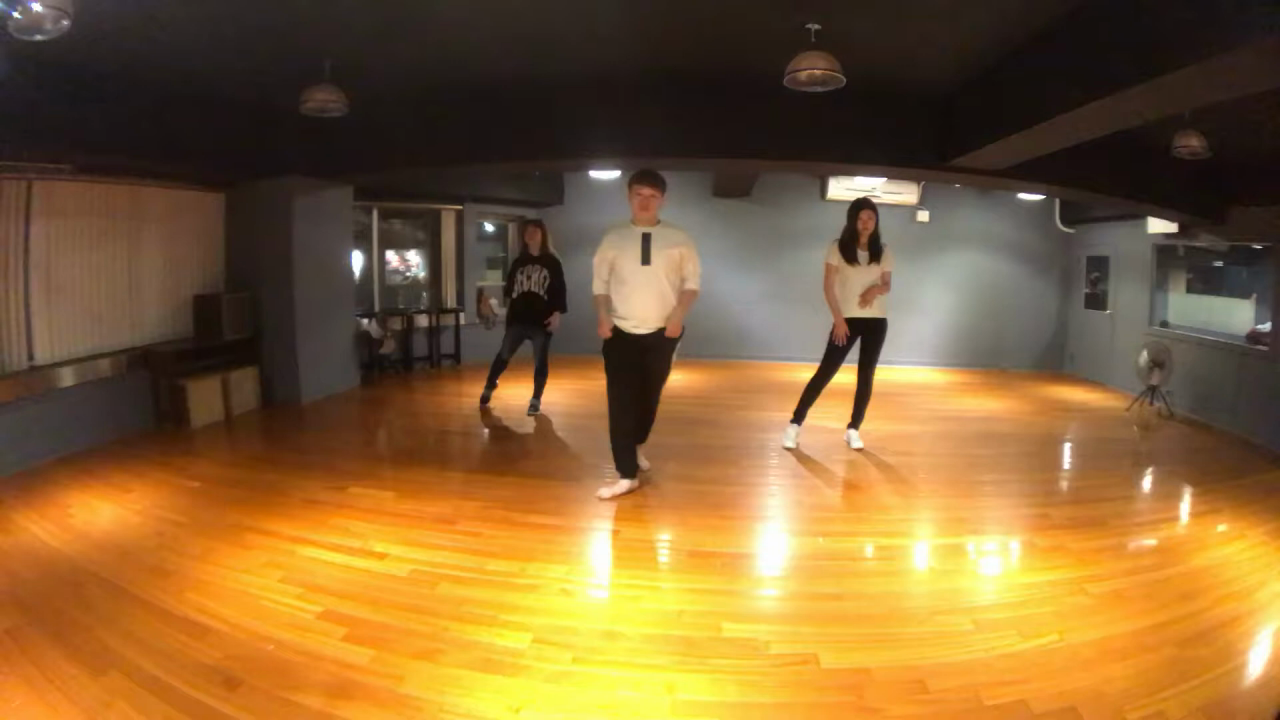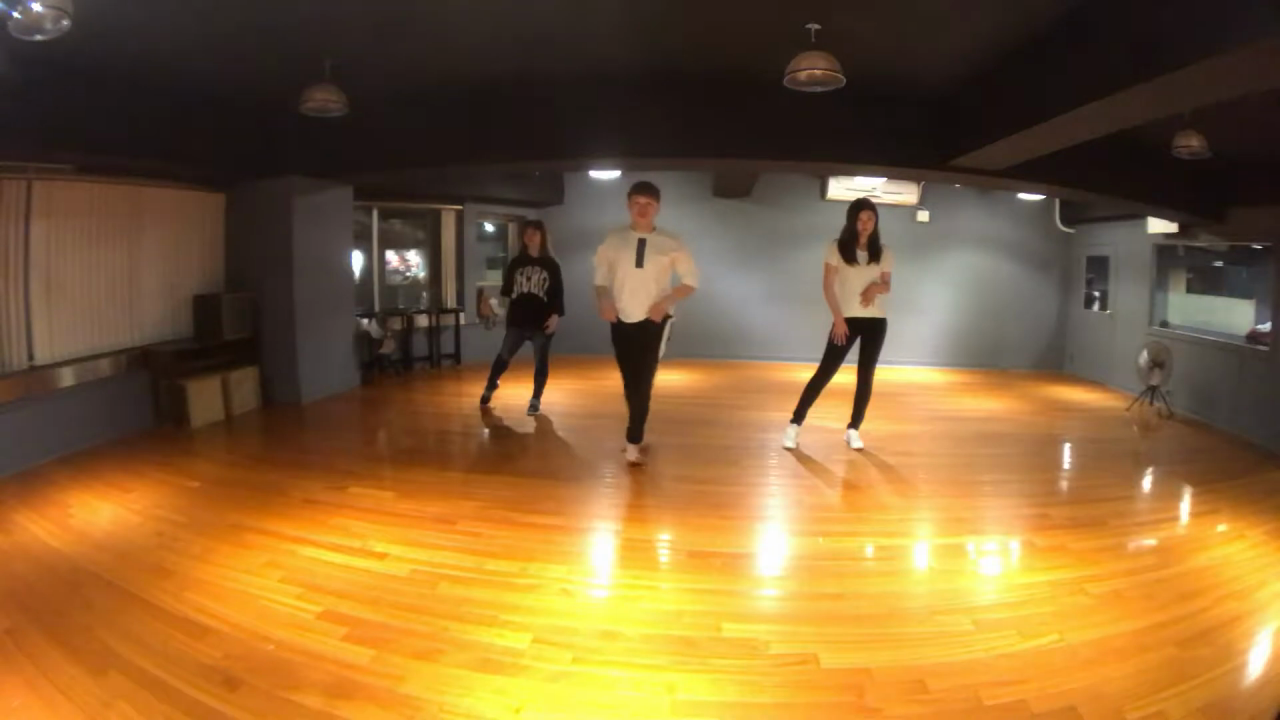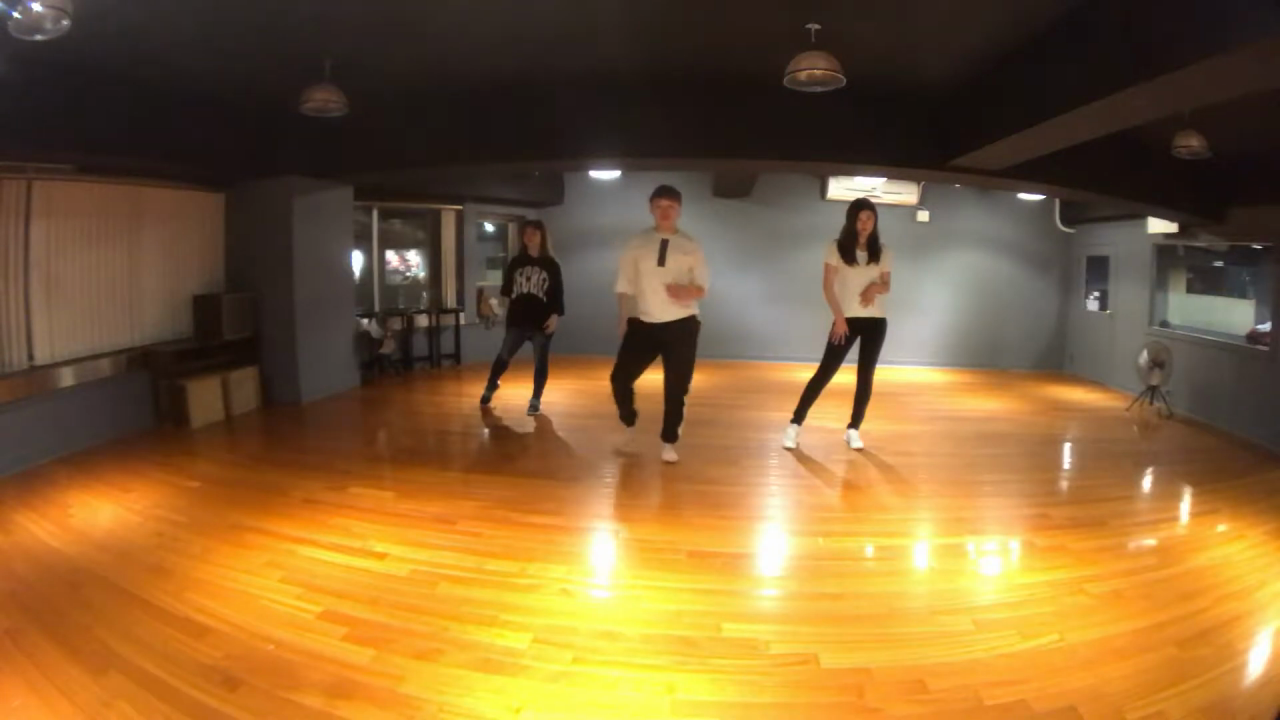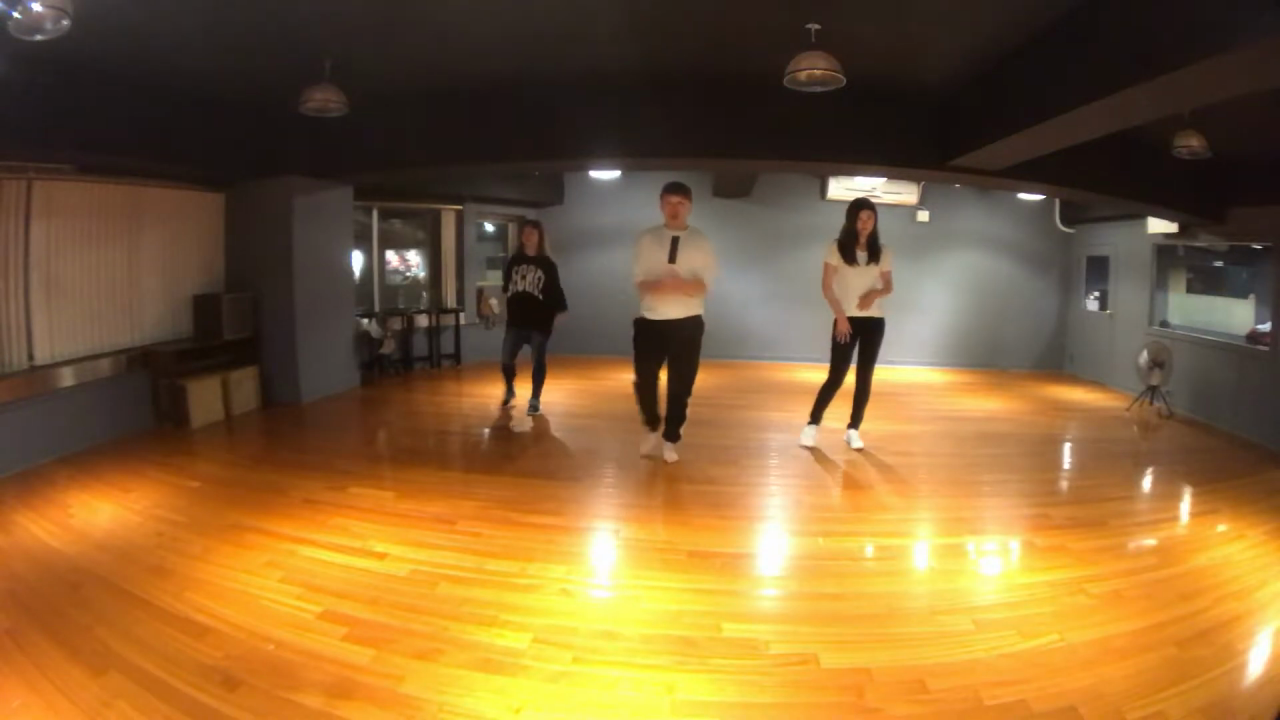
dt=0.7s
person 1, frame 1
left shoulder: (679, 239)
right shoulder: (613, 239)
left elbow: (692, 281)
right elbow: (600, 281)
left wrist: (678, 314)
right wrist: (603, 315)
left hip: (662, 332)
right hip: (621, 331)
left knee: (649, 396)
right knee: (620, 399)
left ankle: (636, 446)
right ankle: (626, 475)
person 1, frame 2
left shoulder: (670, 244)
right shoulder: (614, 241)
left elbow: (690, 280)
right elbow: (600, 275)
left wrist: (666, 302)
right wrist: (603, 299)
left hip: (653, 321)
right hip: (621, 322)
left knee: (642, 383)
right knee: (630, 382)
left ankle: (633, 442)
right ankle: (636, 435)
person 1, frame 3
left shoulder: (691, 246)
right shoulder: (636, 244)
left elbow: (702, 286)
right elbow: (625, 284)
left wrist: (687, 290)
right wrist: (625, 318)
left hip: (681, 324)
right hip: (644, 323)
left knee: (676, 387)
right knee: (621, 377)
left ankle: (669, 441)
right ankle: (630, 424)
person 1, frame 4
left shoulder: (701, 242)
right shoulder: (647, 239)
left elbow: (701, 288)
right elbow: (641, 285)
left wrist: (673, 283)
right wrist: (660, 284)
left hip: (687, 323)
right hip: (651, 321)
left knee: (680, 386)
right knee: (644, 380)
left ankle: (670, 439)
right ankle: (653, 431)
person 2, frame 1
left shoulder: (883, 252)
right shoulder: (838, 248)
left elbow: (887, 285)
right elbow: (828, 286)
left wrist: (876, 289)
right wrist: (838, 318)
left hip: (876, 321)
right hip: (847, 319)
left knee: (866, 375)
right knee: (826, 371)
left ankle: (853, 429)
right ankle: (795, 425)
person 2, frame 2
left shoulder: (882, 252)
right shoulder: (837, 248)
left elbow: (887, 285)
right elbow: (828, 286)
left wrist: (877, 287)
right wrist: (837, 318)
left hip: (875, 321)
right hip: (846, 319)
left knee: (866, 375)
right knee: (825, 372)
left ankle: (853, 429)
right ankle: (795, 424)
person 2, frame 3
left shoulder: (882, 252)
right shoulder: (837, 248)
left elbow: (887, 285)
right elbow: (828, 286)
left wrist: (876, 287)
right wrist: (838, 317)
left hip: (876, 321)
right hip: (846, 319)
left knee: (866, 376)
right knee: (825, 372)
left ankle: (853, 429)
right ankle: (795, 425)
person 2, frame 4
left shoulder: (881, 252)
right shoulder: (837, 248)
left elbow: (888, 285)
right elbow: (826, 286)
left wrist: (876, 293)
right wrist: (840, 316)
left hip: (874, 321)
right hip: (846, 320)
left knee: (864, 377)
right knee: (836, 375)
left ankle: (853, 429)
right ankle: (813, 424)
person 3, frame 1
left shoulder: (552, 262)
right shoulder: (518, 262)
left elbow: (560, 290)
right elbow: (509, 288)
left wrist: (557, 313)
left hip: (542, 320)
right hip: (518, 317)
left knee: (540, 360)
right knee: (504, 354)
left ankle: (536, 400)
right ankle: (489, 386)
person 3, frame 2
left shoulder: (551, 264)
right shoulder: (516, 263)
left elbow: (558, 293)
right elbow: (507, 289)
left wrist: (556, 316)
left hip: (542, 321)
right hip: (518, 319)
left knee: (541, 360)
right knee: (504, 355)
left ankle: (535, 400)
right ankle: (490, 386)
person 3, frame 3
left shoulder: (551, 265)
right shoulder: (516, 263)
left elbow: (558, 293)
right elbow: (507, 289)
left wrist: (555, 315)
left hip: (542, 321)
right hip: (518, 319)
left knee: (541, 361)
right knee: (504, 355)
left ankle: (535, 400)
right ankle: (491, 386)
person 3, frame 4
left shoulder: (547, 264)
right shoulder: (514, 261)
left elbow: (556, 290)
right elbow: (506, 287)
left wrist: (560, 311)
right wrist: (508, 308)
left hip: (539, 320)
right hip: (516, 319)
left knee: (538, 360)
right knee: (506, 358)
left ankle: (535, 400)
right ankle: (509, 390)
